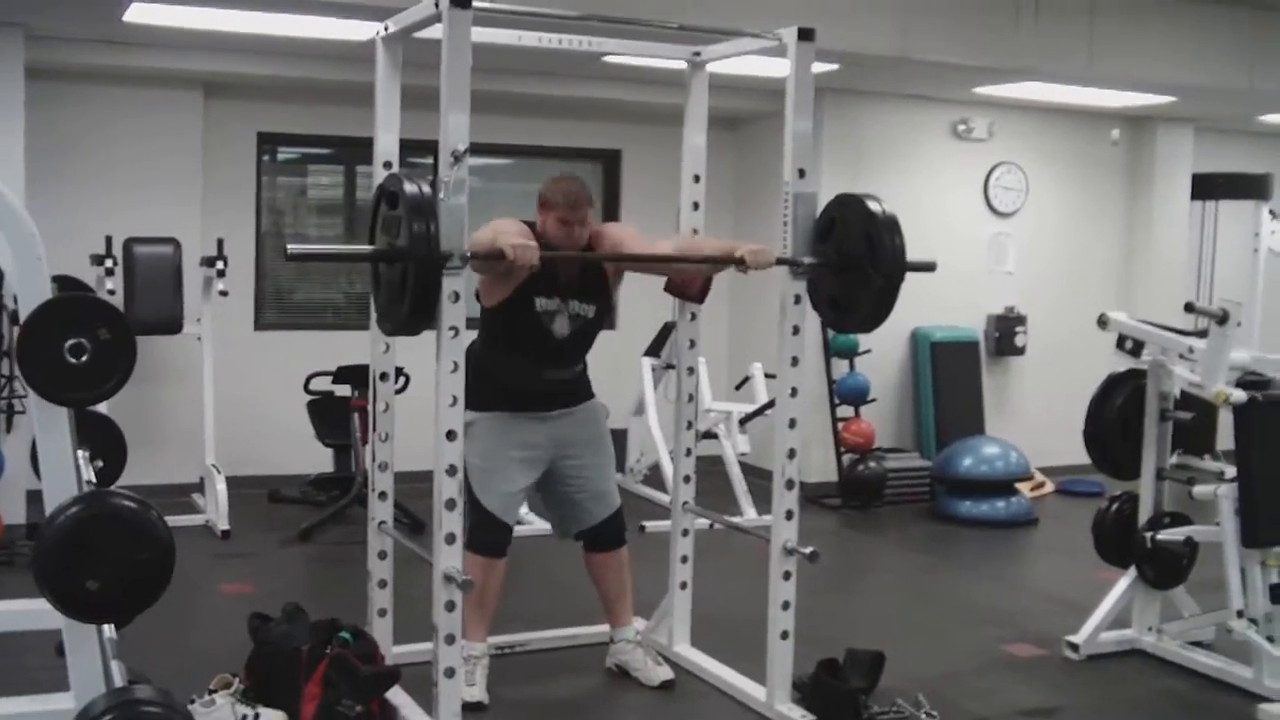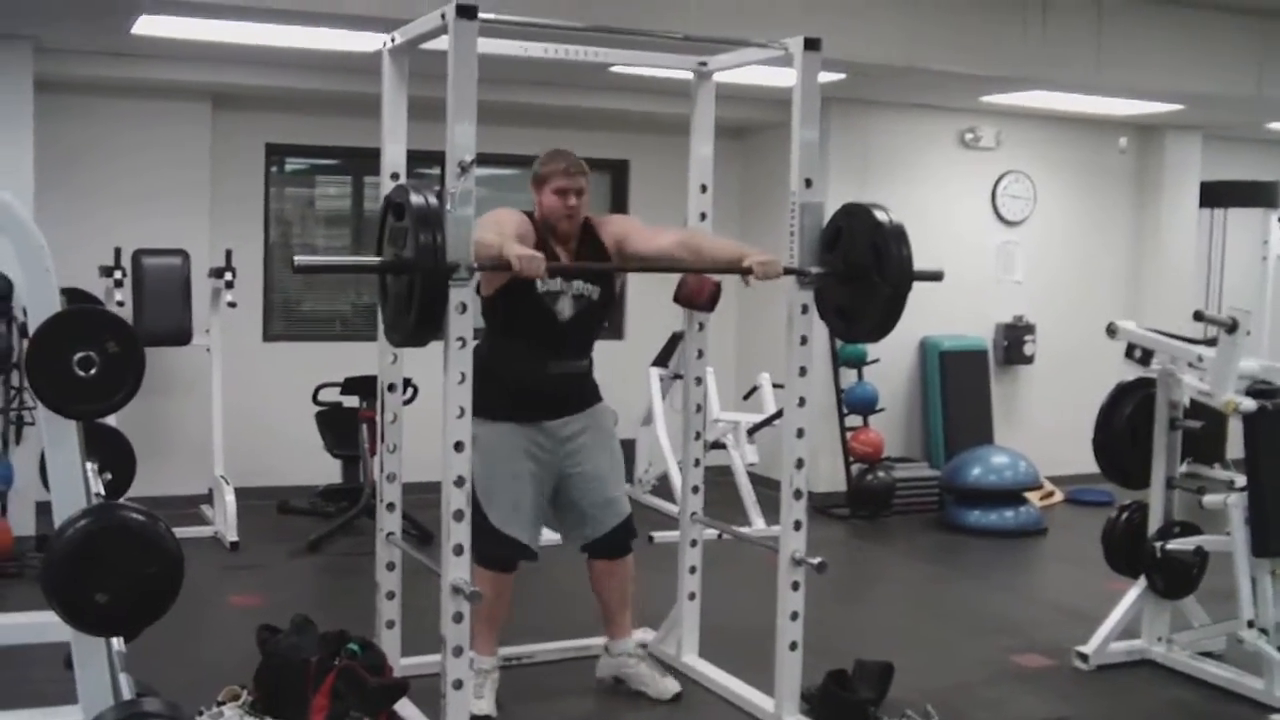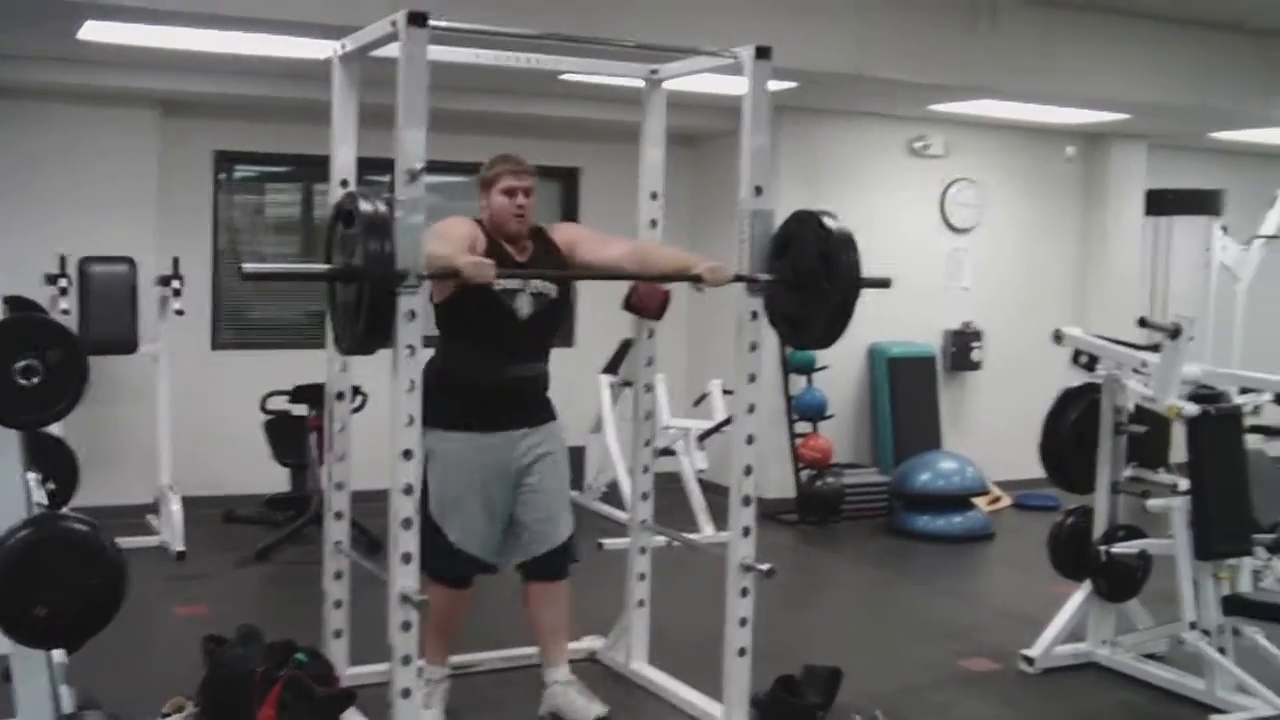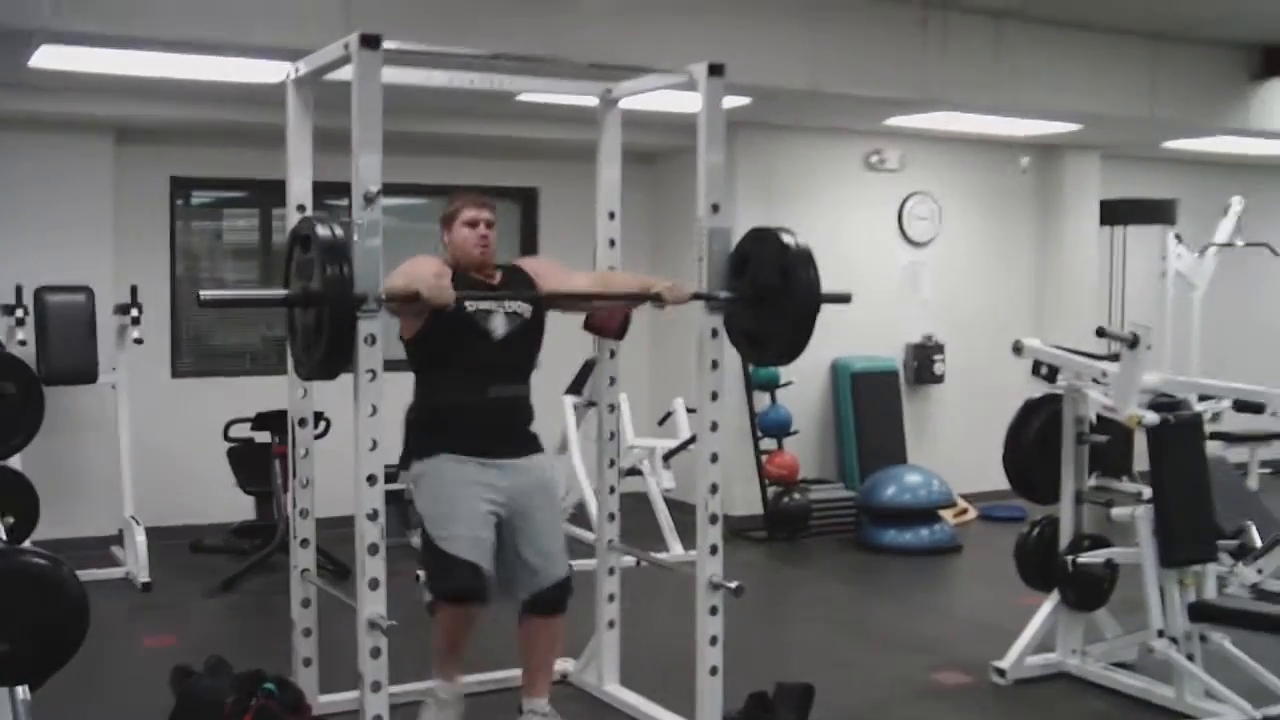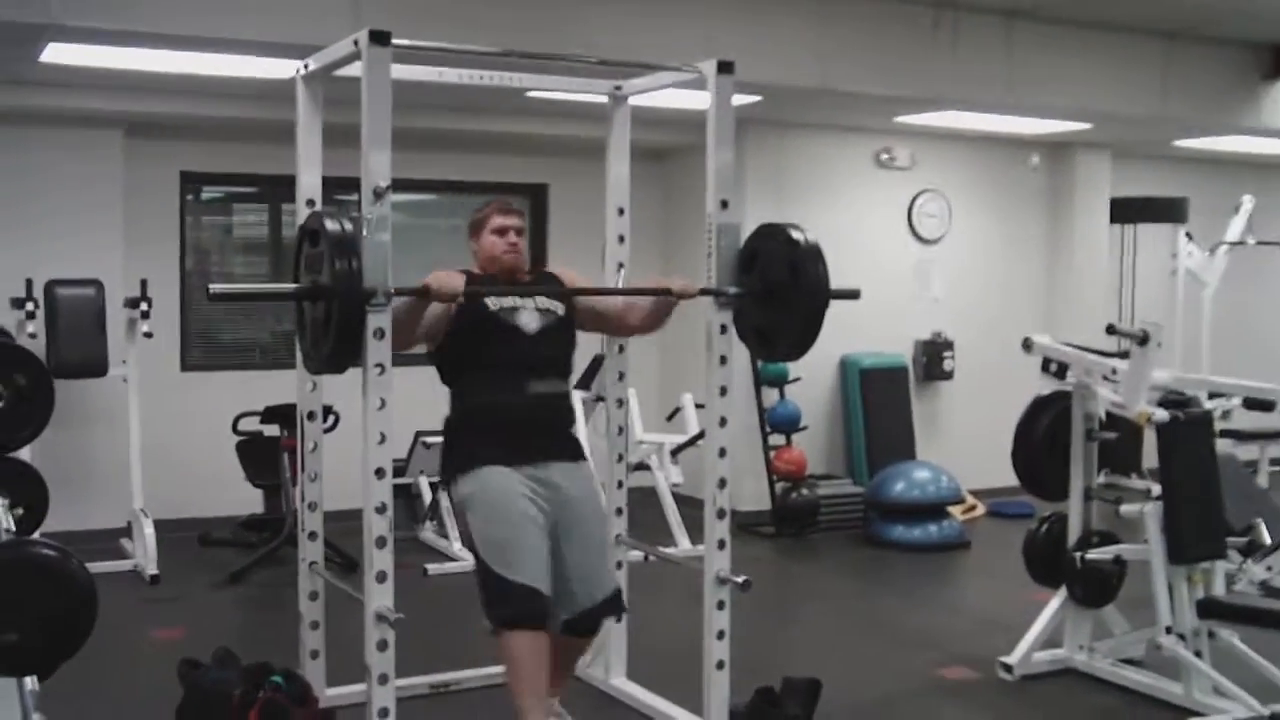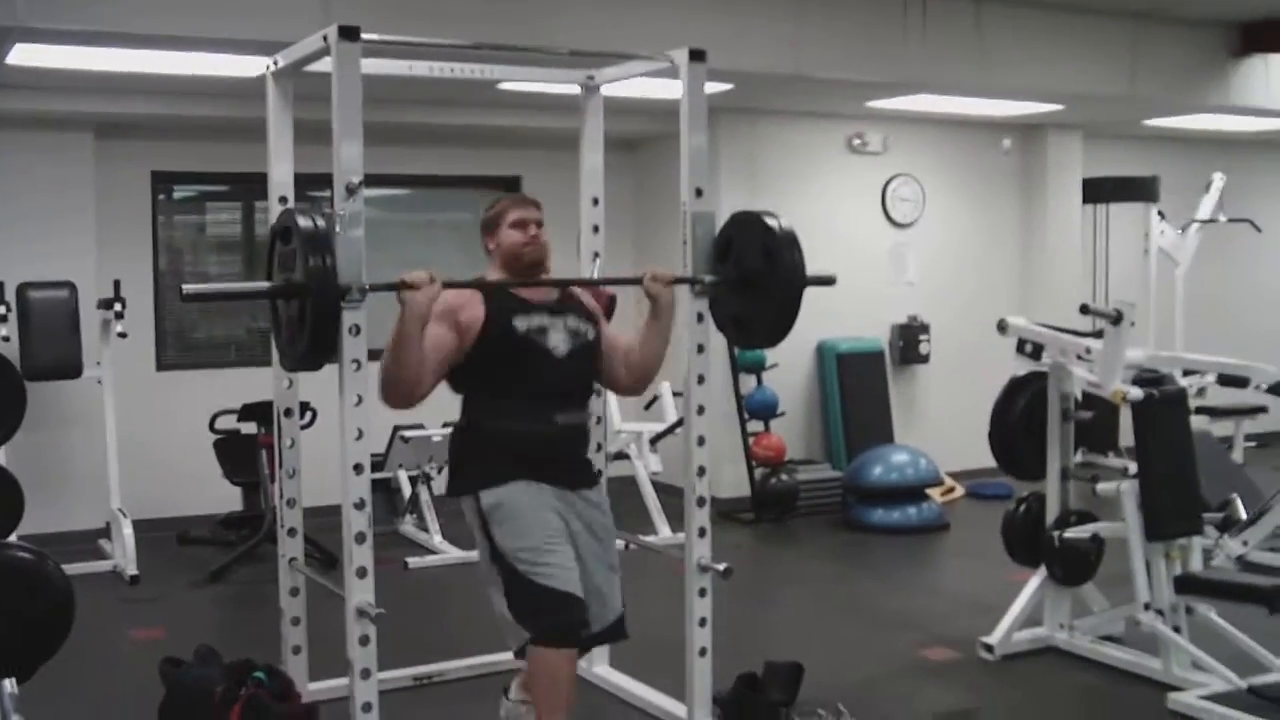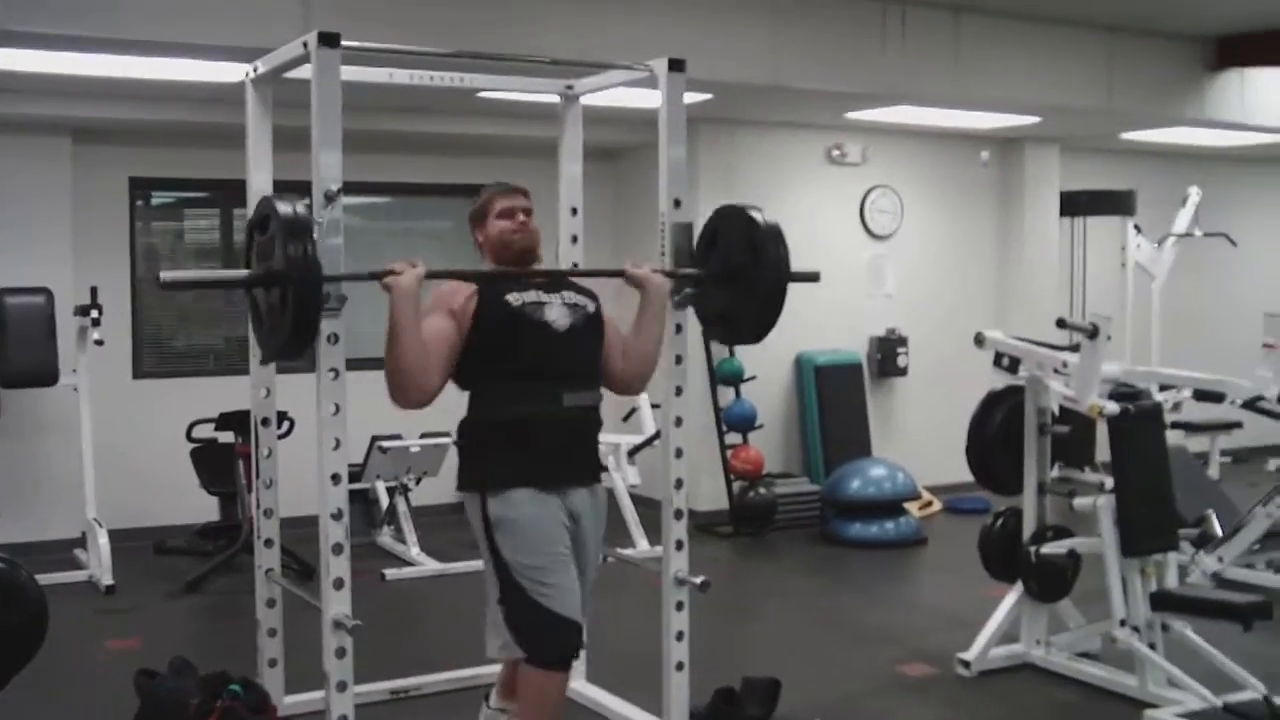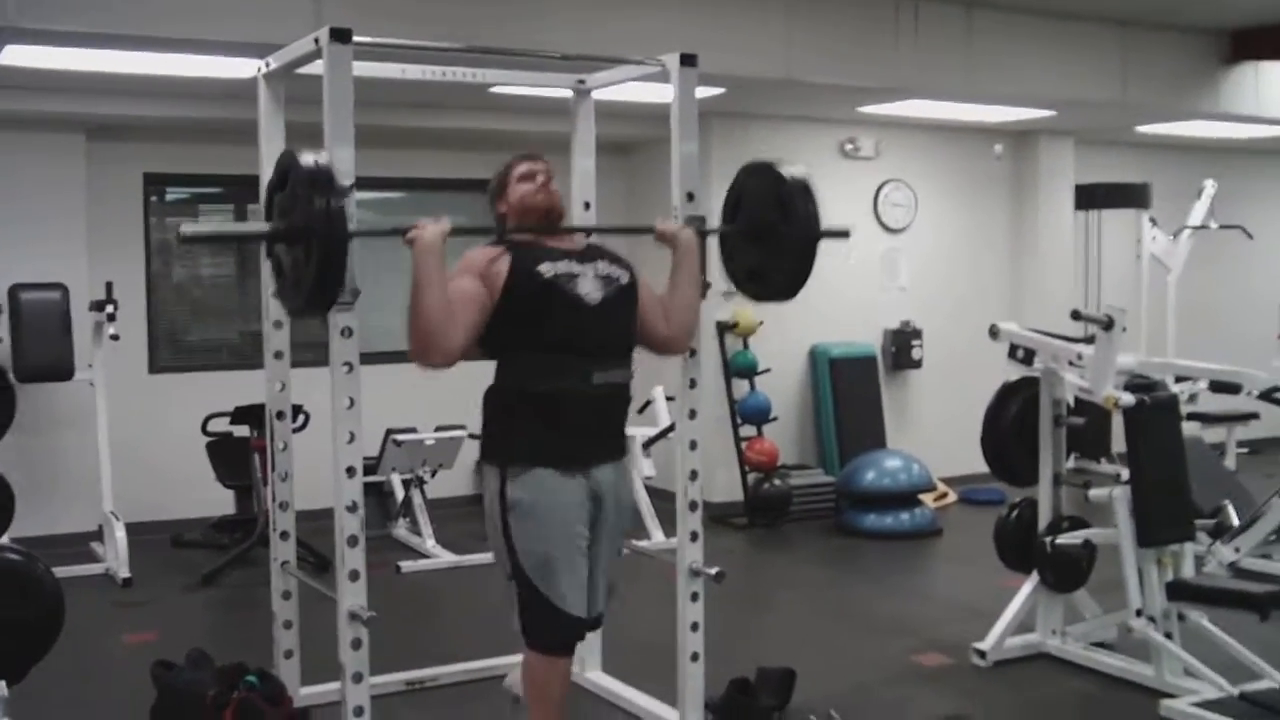
dt=0.2s
person 1, frame 1
left shoulder: (611, 246)
right shoulder: (516, 243)
left elbow: (676, 251)
right elbow: (481, 246)
left wrist: (736, 251)
right wrist: (504, 246)
left hip: (573, 407)
right hip: (500, 412)
left knee: (605, 524)
right knee: (489, 527)
left ankle: (624, 641)
right ankle: (472, 657)
person 1, frame 2
left shoulder: (610, 235)
right shoulder: (513, 227)
left elbow: (677, 243)
right elbow: (482, 241)
left wrist: (745, 254)
right wrist: (509, 253)
left hip: (580, 412)
right hip: (506, 417)
left knee: (612, 530)
right knee: (498, 542)
left ankle: (621, 652)
right ankle: (482, 668)
person 1, frame 3
left shoulder: (561, 241)
right shoulder: (464, 234)
left elbow: (628, 253)
right elbow: (433, 252)
left wrist: (694, 265)
right wrist: (459, 263)
left hip: (533, 424)
right hip: (461, 427)
left knee: (550, 553)
right knee: (451, 558)
person 1, frame 4
left shoulder: (530, 275)
right shoulder: (431, 272)
left elbow: (595, 286)
right elbow: (392, 291)
left wrist: (653, 286)
right wrist: (417, 290)
left hip: (521, 454)
right hip: (448, 456)
left knee: (549, 584)
right knee: (462, 578)
person 1, frame 5
left shoulder: (559, 285)
right shoulder: (457, 291)
left elbow: (631, 316)
right elbow: (397, 337)
left wrist: (668, 296)
right wrist: (425, 298)
left hip: (563, 460)
right hip: (490, 466)
left knee: (591, 600)
right knee: (521, 601)
person 1, frame 6
left shoulder: (576, 303)
right shoulder: (464, 306)
left elbow: (632, 377)
right elbow: (401, 393)
left wrist: (661, 306)
right wrist: (414, 312)
left hip: (575, 479)
right hip: (502, 481)
left knee: (600, 617)
right knee: (558, 613)
person 1, frame 7
left shoulder: (578, 294)
right shoulder: (461, 297)
left elbow: (630, 376)
right elbow: (411, 391)
left wrist: (654, 296)
right wrist: (404, 301)
left hip: (581, 479)
right hip: (508, 482)
left knee: (544, 624)
right knee: (553, 628)
person 1, frame 8
left shoulder: (610, 260)
right shoulder: (492, 263)
left elbow: (673, 334)
right elbow: (435, 348)
left wrist: (686, 250)
right wrist: (429, 254)
left hip: (606, 454)
right hip: (531, 459)
left knee: (581, 604)
right knee: (556, 614)
